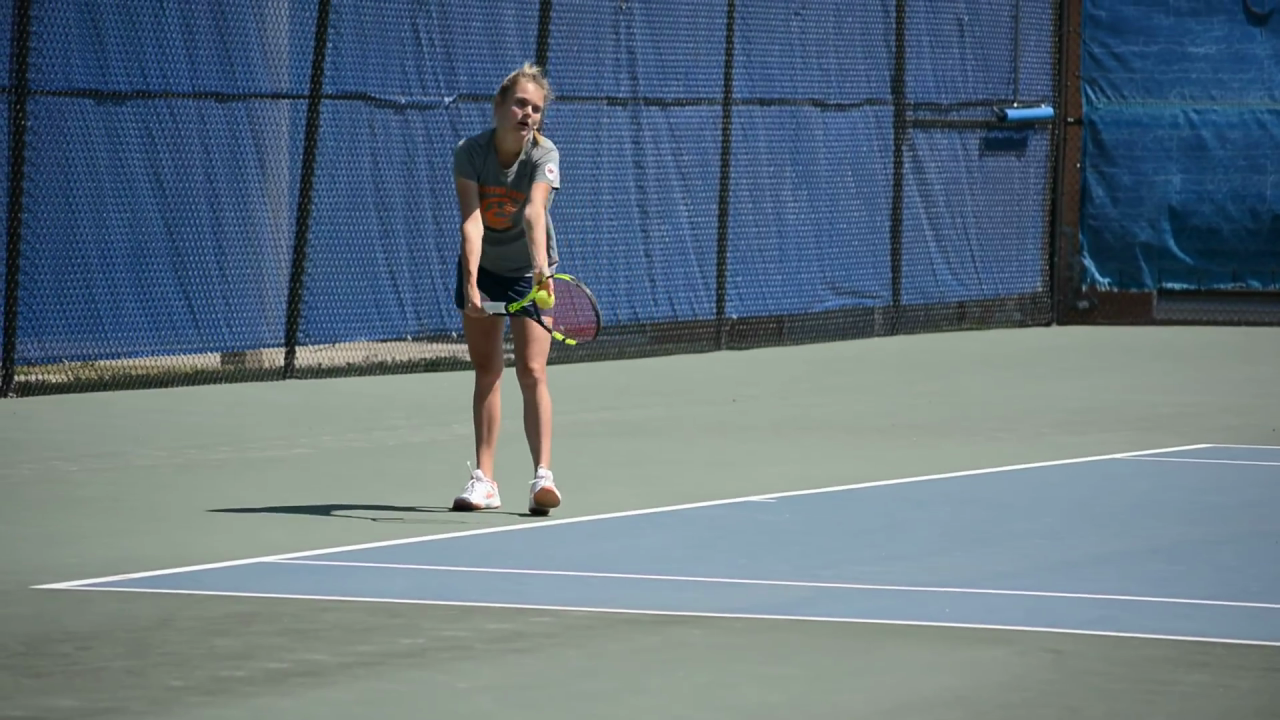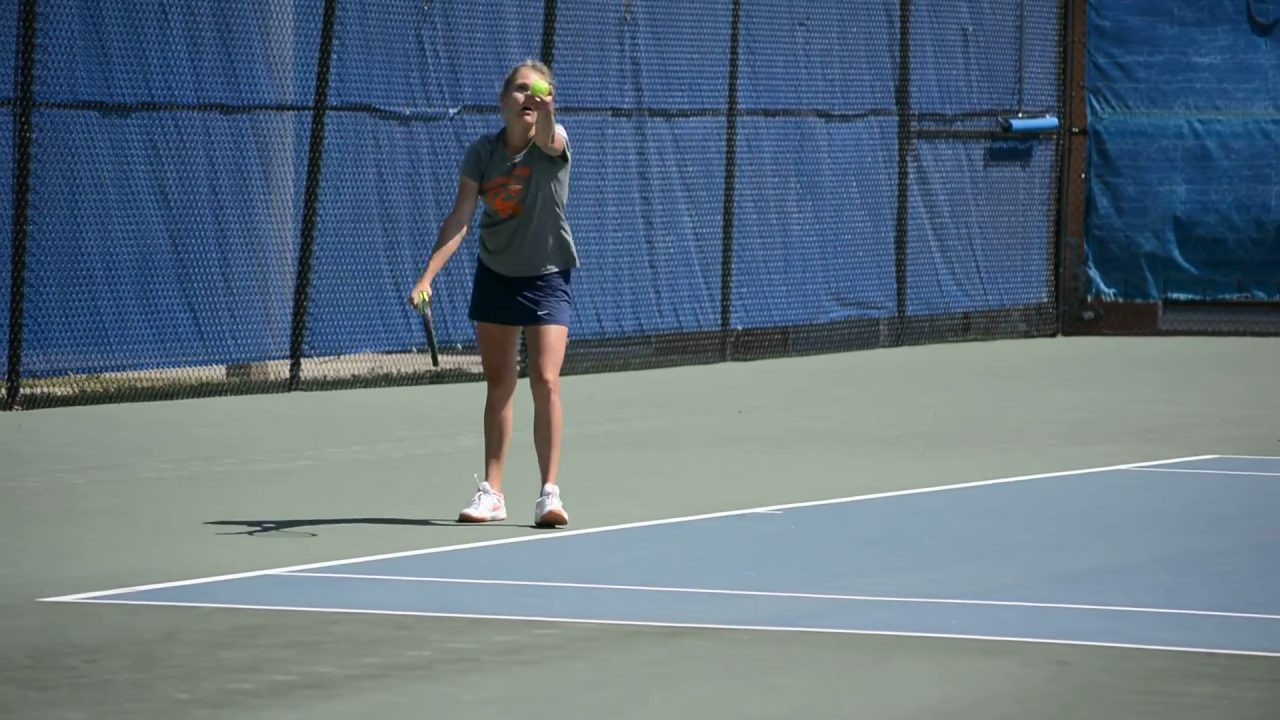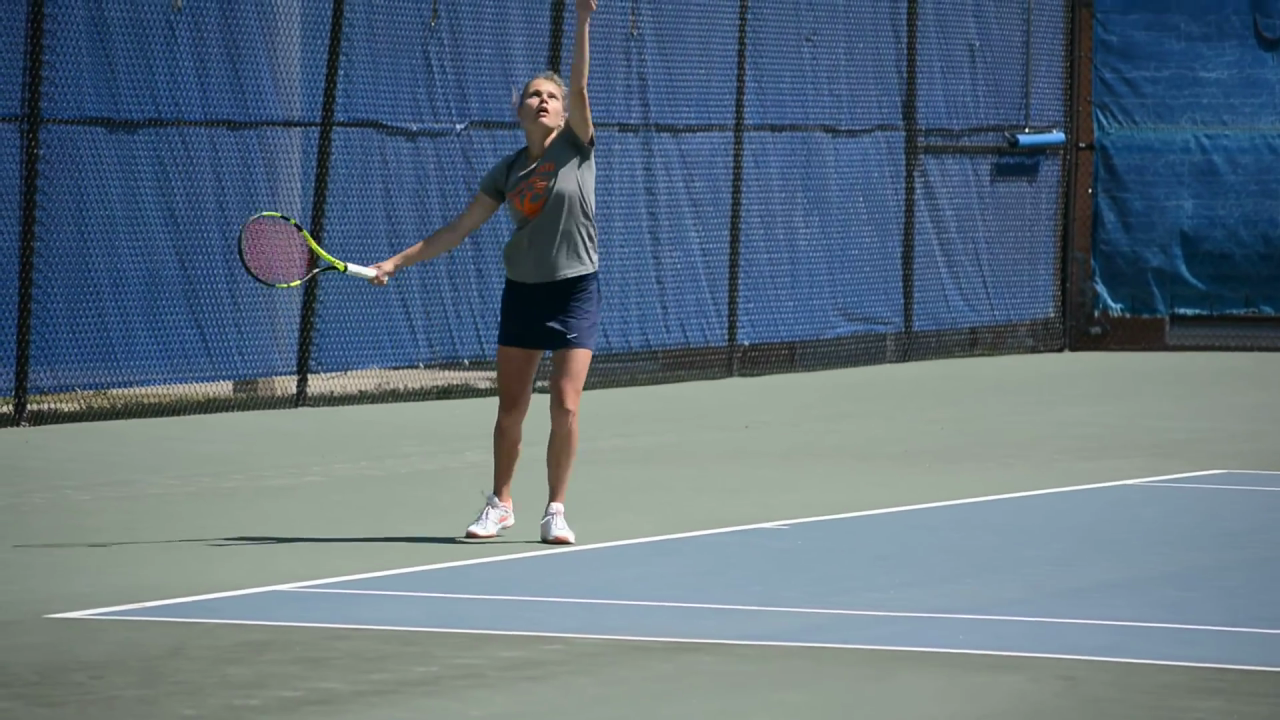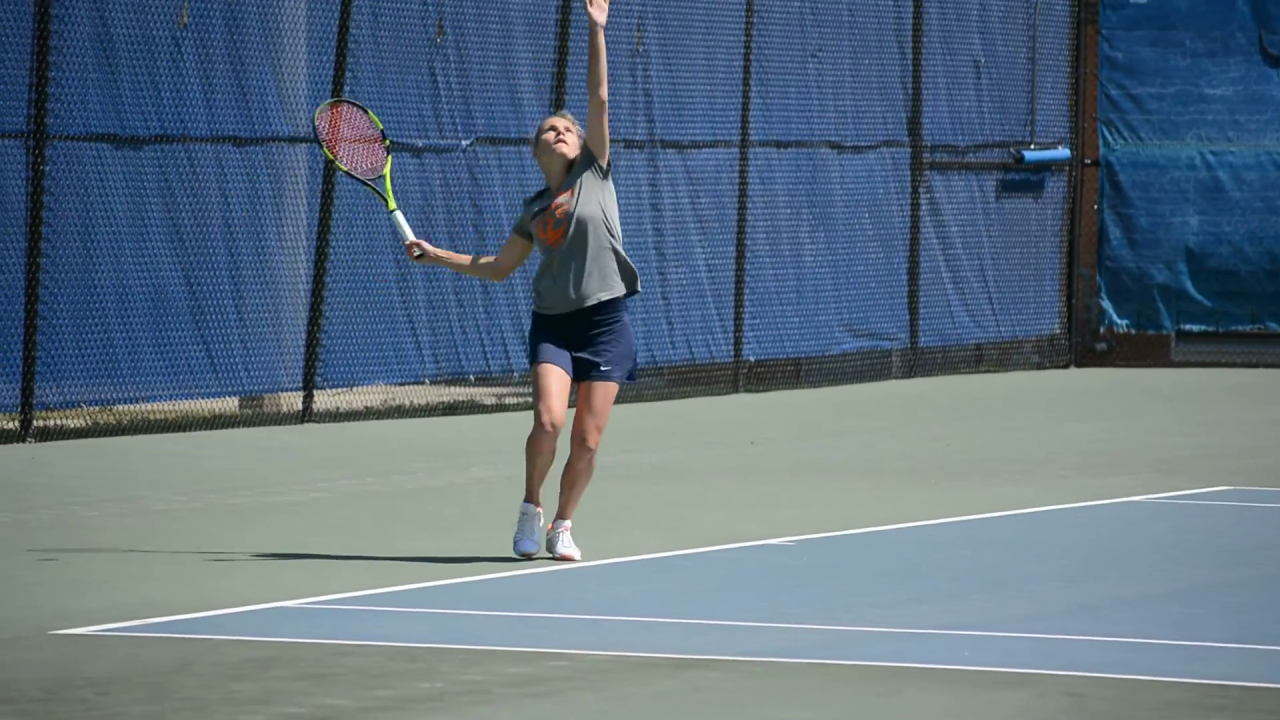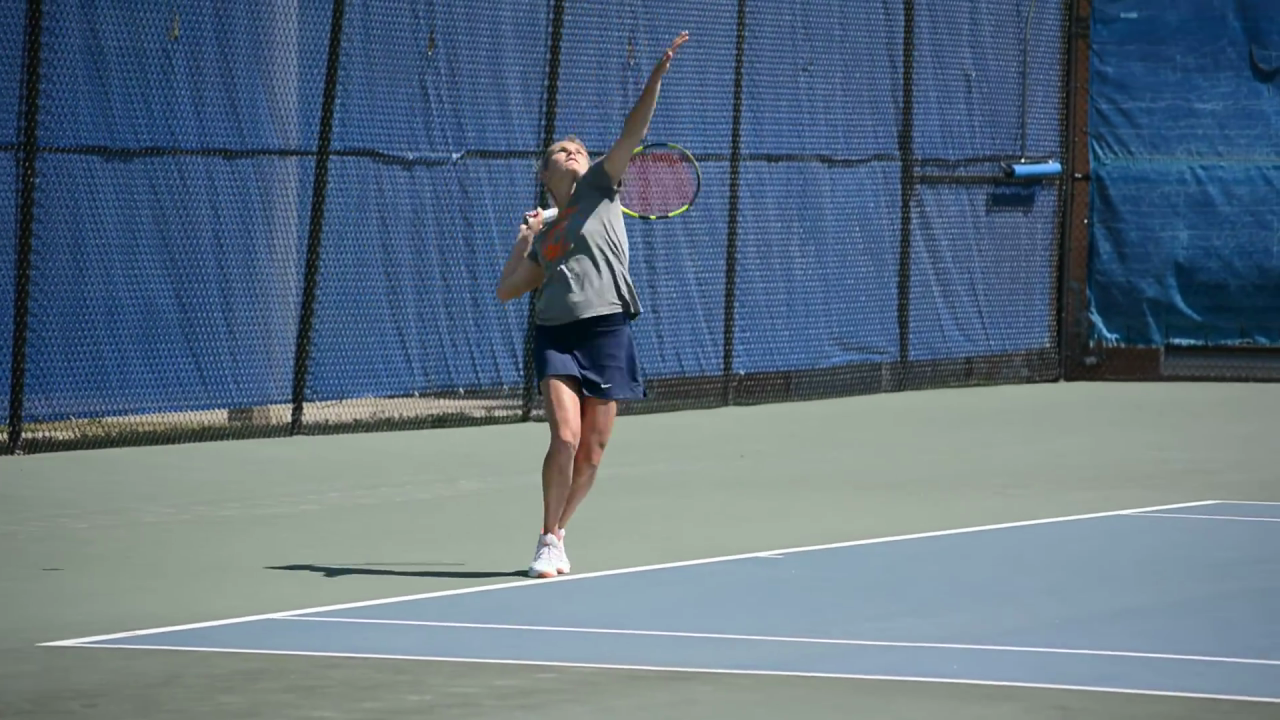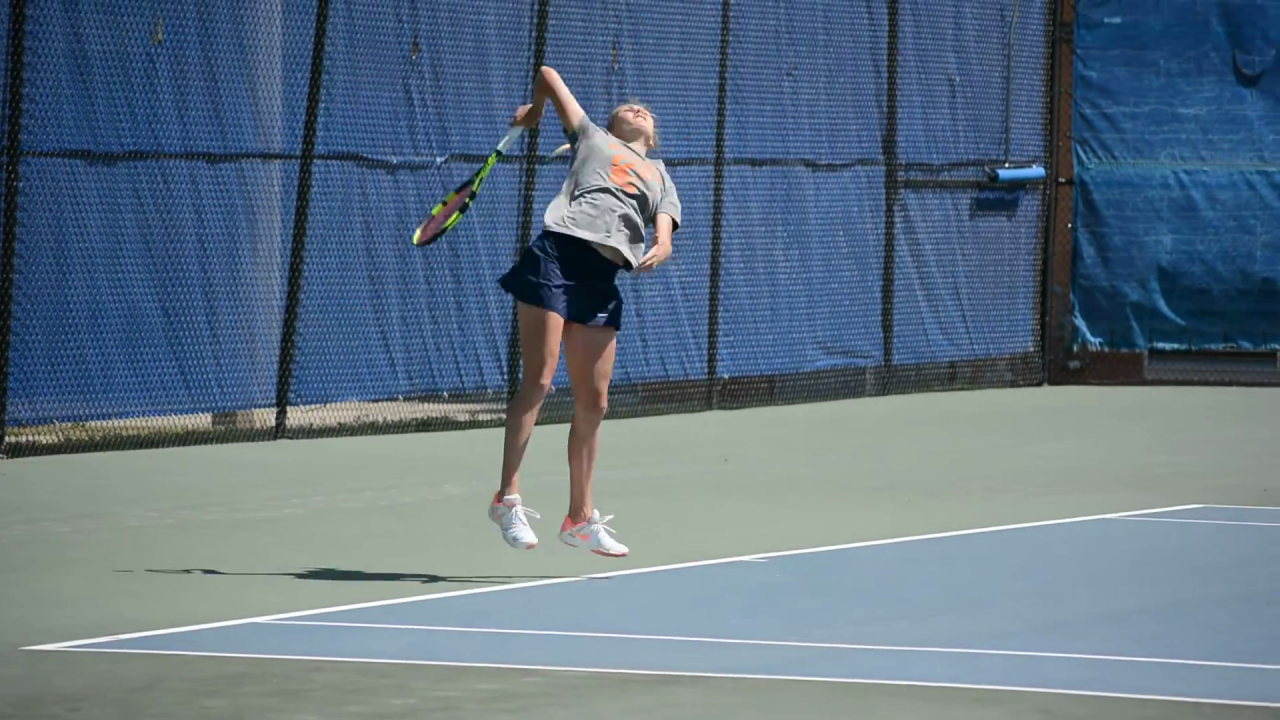
dt=0.2s
person 1, frame 1
left shoulder: (544, 155)
right shoulder: (470, 153)
left elbow: (539, 206)
right elbow: (471, 220)
left wrist: (541, 271)
right wrist: (470, 285)
left hip: (528, 275)
right hip: (483, 271)
left knee: (532, 371)
right knee: (486, 372)
left ankle: (543, 475)
right ankle: (484, 478)
person 1, frame 2
left shoulder: (553, 147)
right shoulder: (480, 152)
left elbow: (553, 136)
right elbow: (458, 222)
left wrist: (546, 99)
right wrist: (427, 276)
left hip: (546, 278)
right hip: (496, 277)
left knee: (546, 381)
right knee: (499, 385)
left ankle: (549, 494)
right ankle: (490, 492)
person 1, frame 3
left shoulder: (576, 148)
right shoulder: (505, 171)
left elbow: (579, 87)
right elbow: (458, 230)
right wrist: (395, 262)
left hip: (575, 291)
right hip: (523, 293)
left knee: (565, 404)
right knee: (511, 409)
left ankle: (555, 511)
right ankle: (500, 502)
person 1, frame 4
left shoulder: (594, 171)
right shoulder: (534, 208)
left elbow: (599, 100)
right elbow: (497, 267)
right wrist: (437, 254)
left hip: (603, 319)
right hip: (550, 323)
left knee: (588, 440)
right knee: (548, 424)
left ankle: (562, 526)
right ankle: (533, 504)
person 1, frame 5
left shoulder: (599, 184)
right shoulder: (538, 238)
left elbow: (635, 126)
right elbow: (507, 292)
left wrist: (658, 72)
right wrist: (524, 242)
left hip: (608, 333)
right hip: (555, 338)
left knee: (591, 455)
right knee: (565, 441)
left ankle: (555, 530)
right ankle: (547, 537)
person 1, frame 6
left shoulder: (662, 183)
right shoulder: (593, 139)
left elbow: (664, 237)
right elbow: (548, 75)
left wrist: (656, 251)
right wrist: (533, 108)
left hip: (596, 280)
right hip: (558, 253)
left knee: (594, 399)
right knee: (537, 384)
left ankle: (579, 517)
right ankle: (507, 498)
